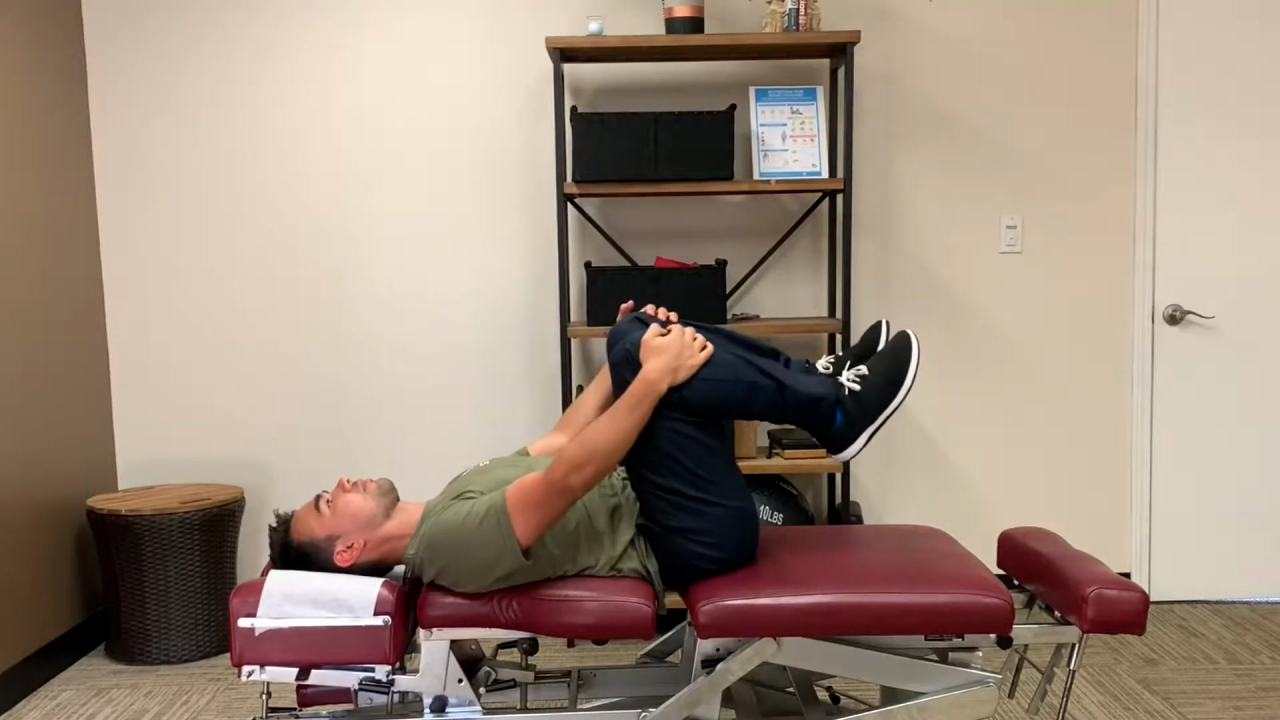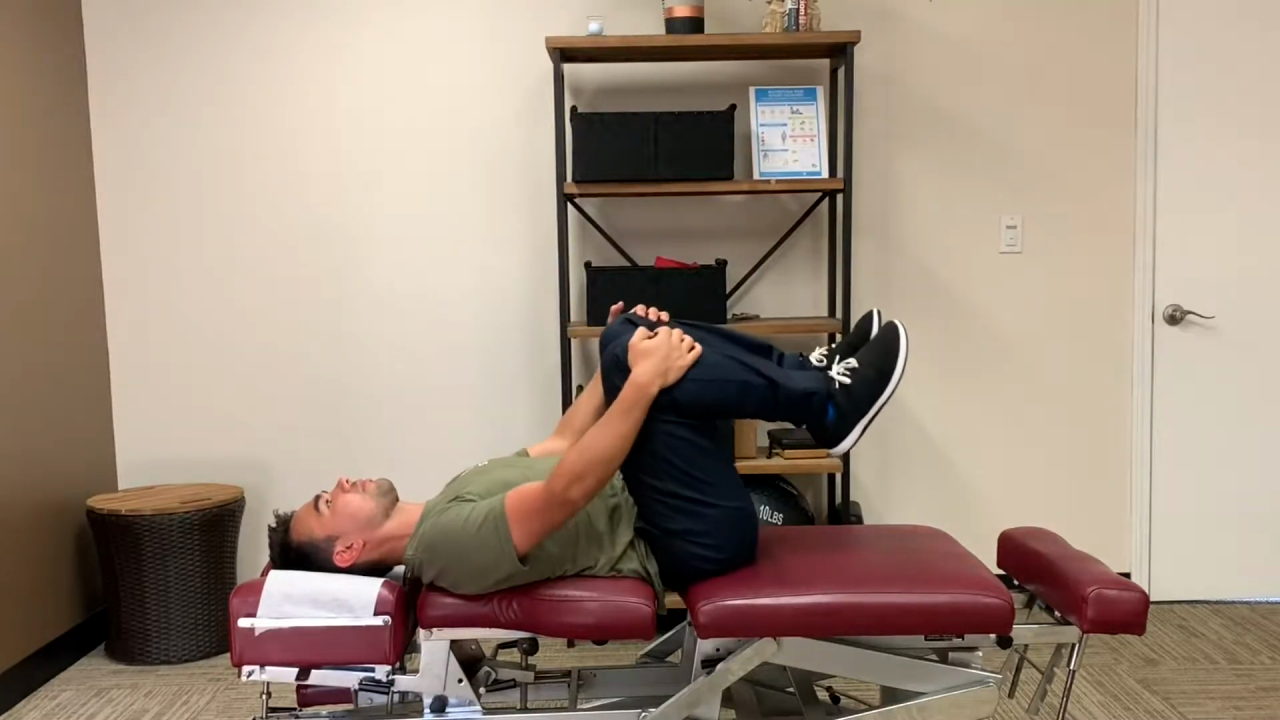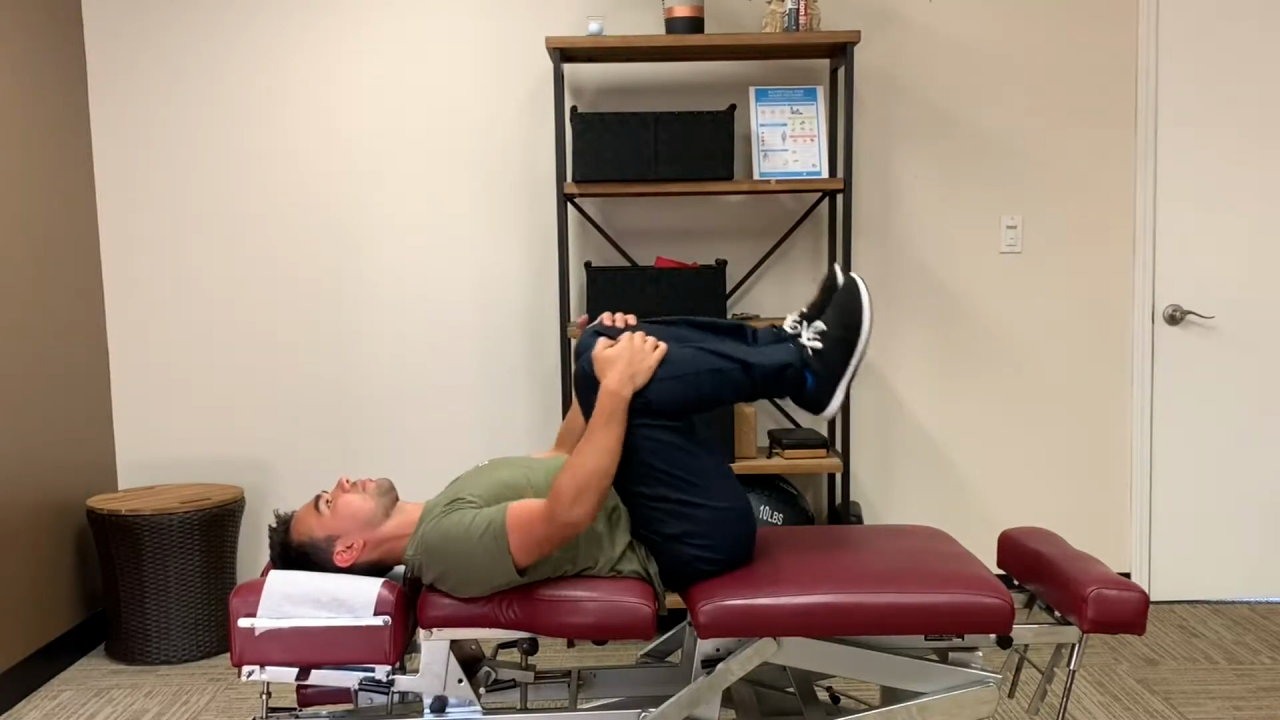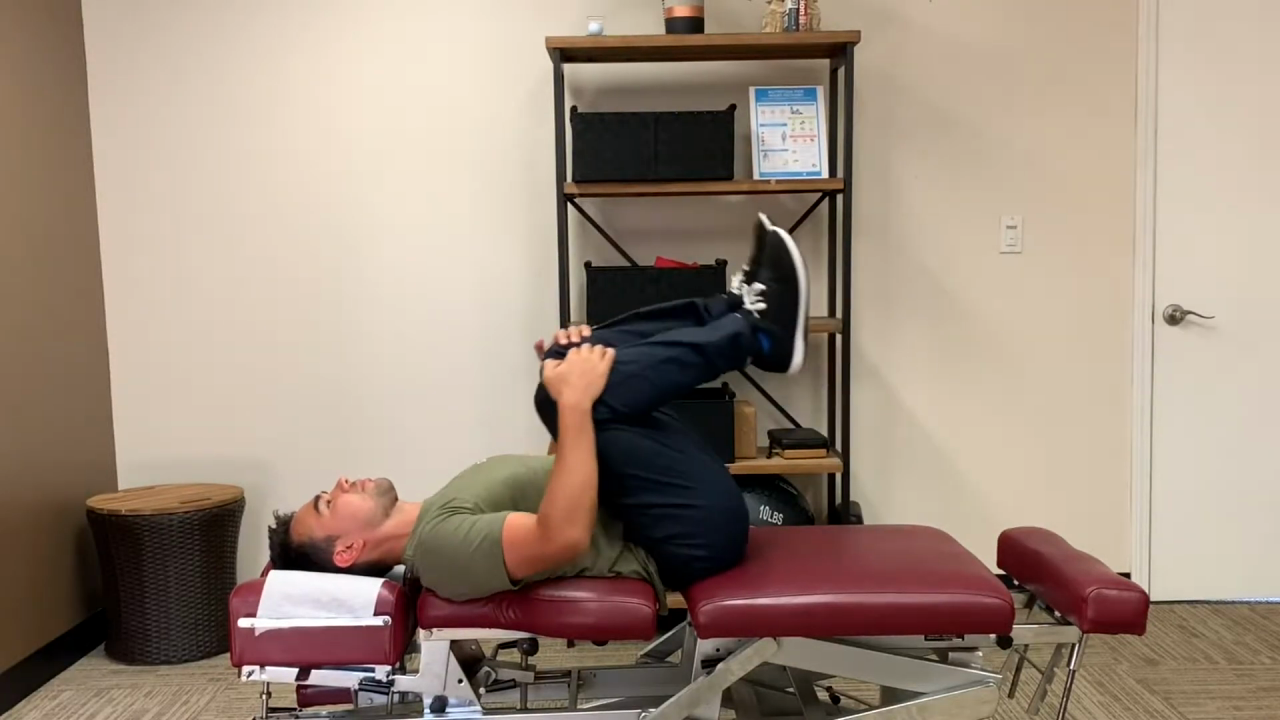
dt=0.2s
person 1, frame 1
left shoulder: (454, 506)
right shoulder: (450, 542)
left elbow: (559, 441)
right elbow: (570, 477)
left wrist: (632, 355)
right wrist: (655, 375)
left hip: (639, 504)
right hip: (694, 538)
left knee: (640, 340)
right knee: (650, 359)
left ankle: (821, 386)
right ankle: (833, 409)
person 1, frame 2
left shoulder: (453, 506)
right shoulder: (447, 544)
left elbow: (559, 446)
right elbow: (569, 489)
left wrist: (627, 361)
right wrist: (645, 379)
left hip: (638, 504)
right hip: (698, 539)
left knee: (635, 340)
right knee: (645, 363)
left ankle: (814, 381)
right ankle: (825, 402)
person 1, frame 3
left shoulder: (447, 510)
right shoulder: (445, 544)
left elbow: (561, 459)
right elbow: (569, 513)
left wrist: (602, 372)
right wrist: (616, 388)
left hip: (639, 505)
right hip: (698, 535)
left knee: (607, 353)
right knee: (617, 370)
left ankle: (791, 346)
right ankle: (803, 370)
person 1, frame 4
left shoulder: (442, 515)
right shoulder: (441, 546)
left elbow: (559, 467)
right elbow: (565, 536)
left wrist: (572, 380)
right wrist: (574, 401)
right hip: (699, 527)
left knee: (582, 361)
right knee: (566, 392)
left ankle: (741, 312)
right ankle: (753, 332)
